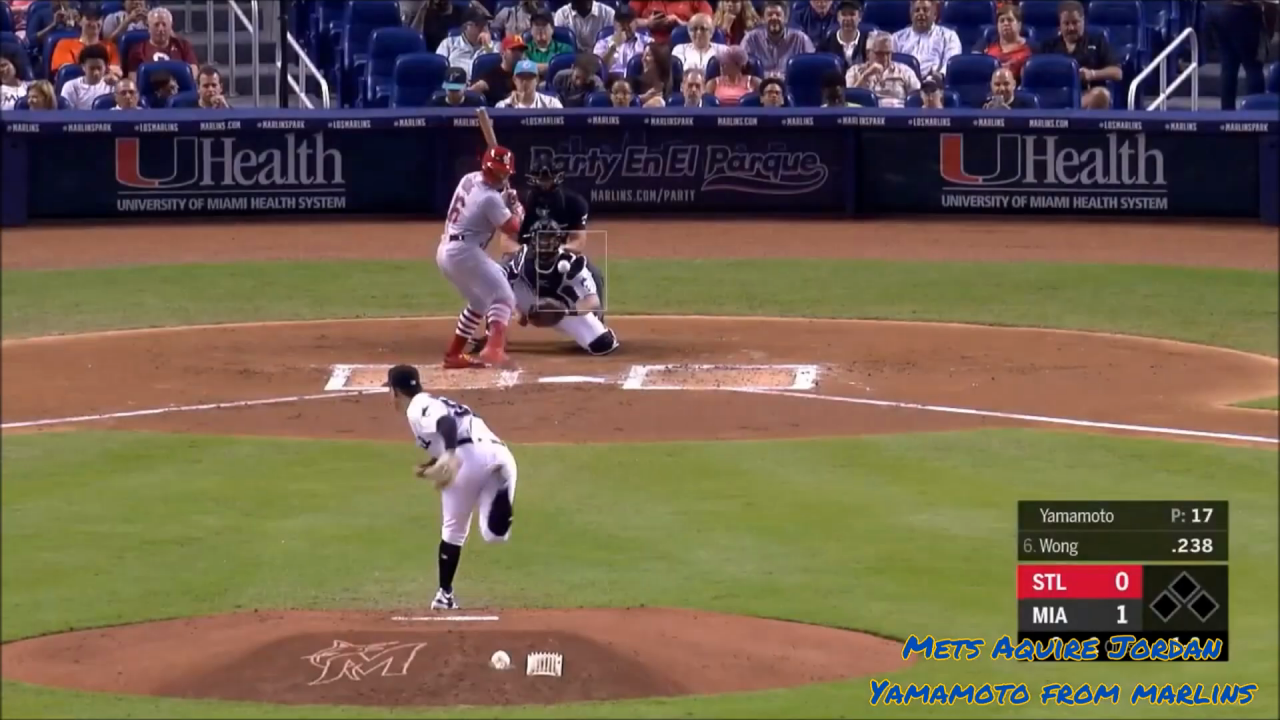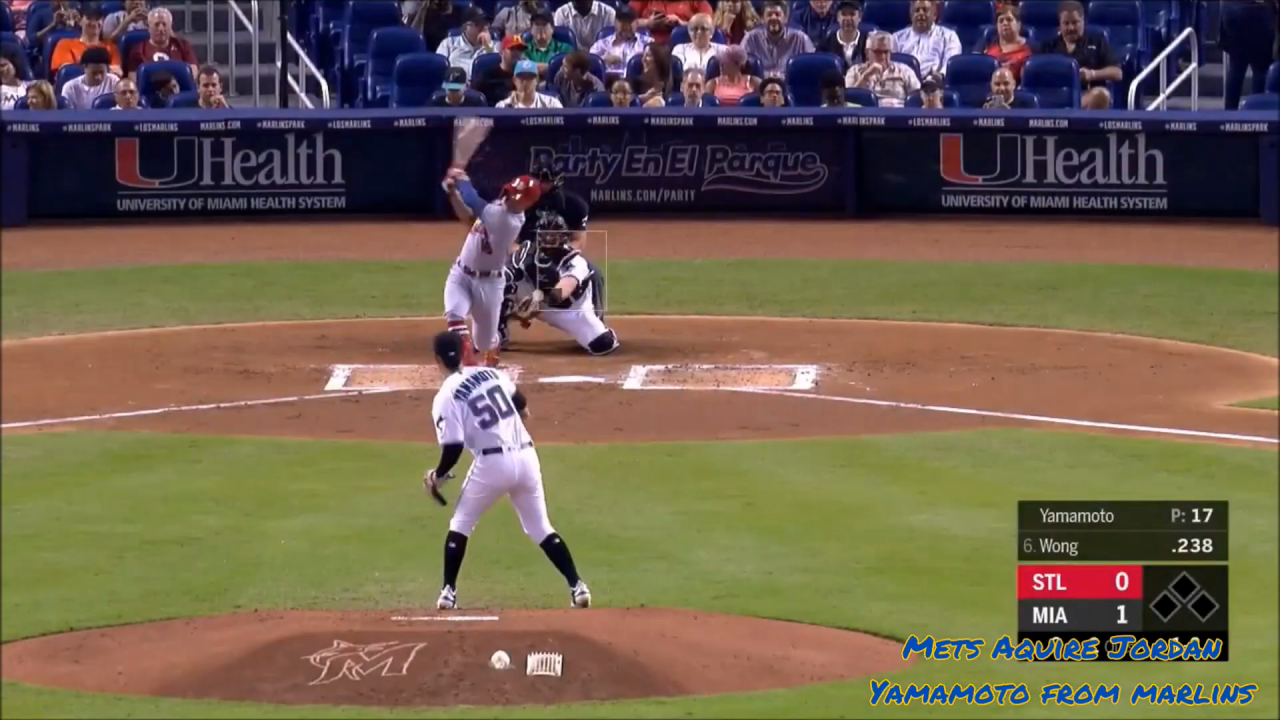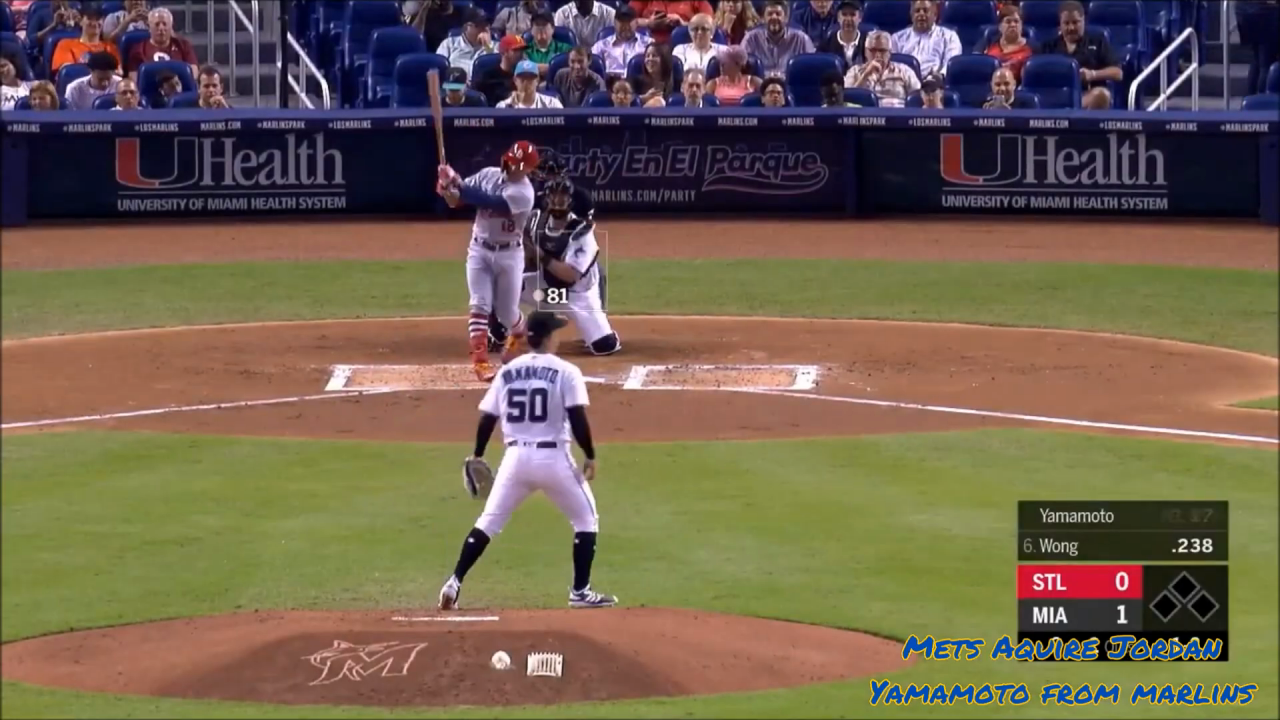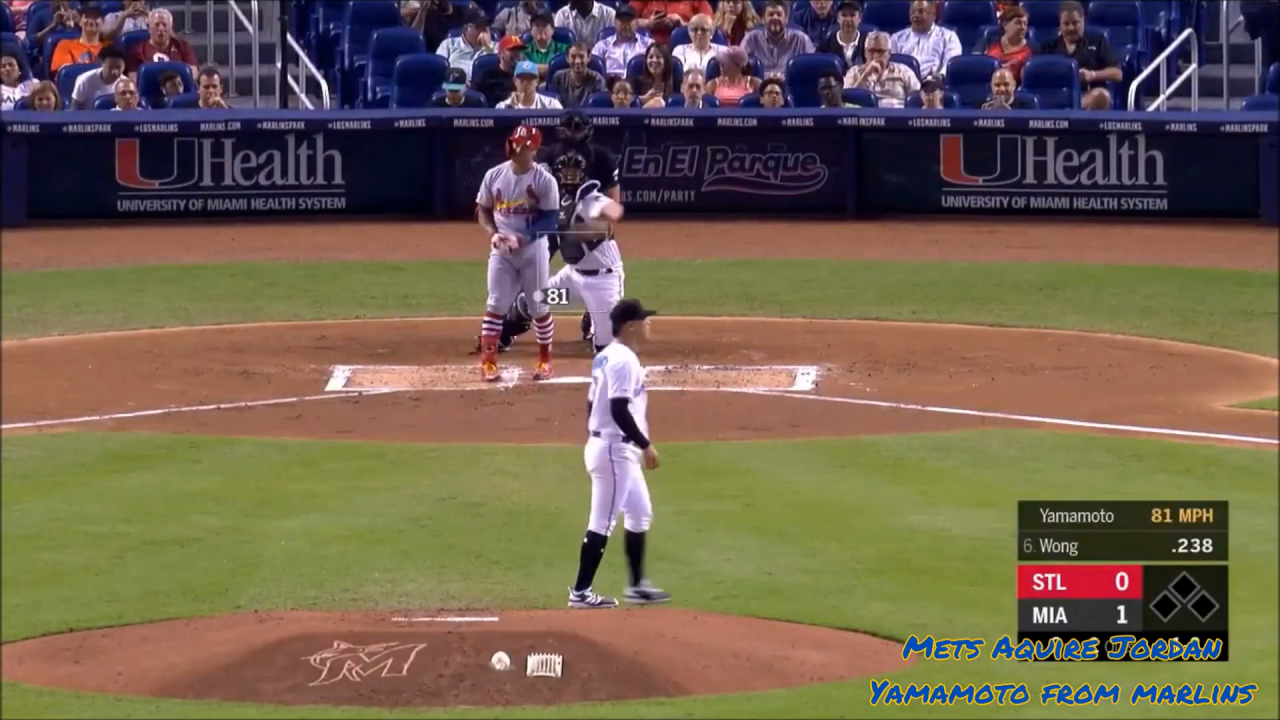
dt=0.4s
person 1, frame 1
left shoulder: (416, 408)
right shoulder: (437, 403)
left elbow: (445, 422)
left wrist: (449, 454)
left hip: (469, 456)
right hip: (501, 455)
left knee: (453, 531)
right knee: (496, 532)
left ankle: (445, 594)
right ankle: (499, 483)
person 1, frame 2
left shoulder: (446, 397)
right shoulder: (491, 373)
left elbow: (453, 448)
right elbow: (519, 399)
left wrist: (438, 475)
right wrist: (523, 414)
left hip: (492, 464)
right hip: (526, 457)
left knee: (461, 525)
right knee: (541, 529)
left ankle: (449, 591)
right ankle: (577, 587)
person 1, frame 3
left shoulder: (508, 372)
right shoulder: (566, 371)
left elbow: (488, 417)
right elbow: (578, 419)
left wrist: (476, 456)
right wrist: (591, 456)
left hip: (516, 457)
right hip: (554, 458)
left knee: (488, 523)
right knee: (586, 521)
left ankle: (453, 583)
right ankle: (580, 591)
person 1, frame 4
left shoulder: (604, 357)
right shoulder: (625, 360)
left elbow: (595, 404)
right elbow: (620, 411)
right wrist: (646, 445)
left hip: (602, 445)
right hip: (615, 449)
left knee: (641, 513)
right knee: (602, 522)
left ankle: (638, 585)
right ankle: (580, 591)
person 2, frame 1
left shoulder: (470, 179)
right shoulder: (489, 198)
right elbow: (512, 228)
left wrist: (506, 201)
right wrist: (517, 211)
left hip: (449, 252)
right hip: (463, 251)
left knee: (481, 303)
right knee: (502, 297)
left ankle: (454, 355)
right ankle: (494, 349)
person 2, frame 2
left shoulder: (508, 220)
right shoulder: (499, 208)
left elbow: (475, 205)
right elbow: (469, 218)
left wrist: (461, 180)
right wrist: (453, 190)
left hip: (488, 282)
right hip: (461, 273)
left knee: (486, 340)
right knee: (454, 314)
left ankle: (489, 350)
right ankle: (470, 365)
person 2, frame 3
left shoulder: (523, 193)
right shoulder: (489, 174)
left elbow: (484, 201)
right elbow: (455, 200)
left wrist: (456, 182)
right wrist: (446, 188)
left hip: (509, 256)
right hip: (480, 252)
left knee: (507, 311)
right knee: (479, 306)
left ankle: (519, 334)
right ankle: (481, 363)
person 2, frame 4
left shoulder: (545, 181)
right shoulder: (494, 175)
left elbow: (550, 221)
right elbow: (482, 210)
left wrist: (522, 239)
right wrist: (493, 234)
left hip: (534, 247)
right hip: (502, 249)
left knee: (539, 306)
right knee: (496, 305)
left ankle: (545, 360)
right ankle: (488, 363)
